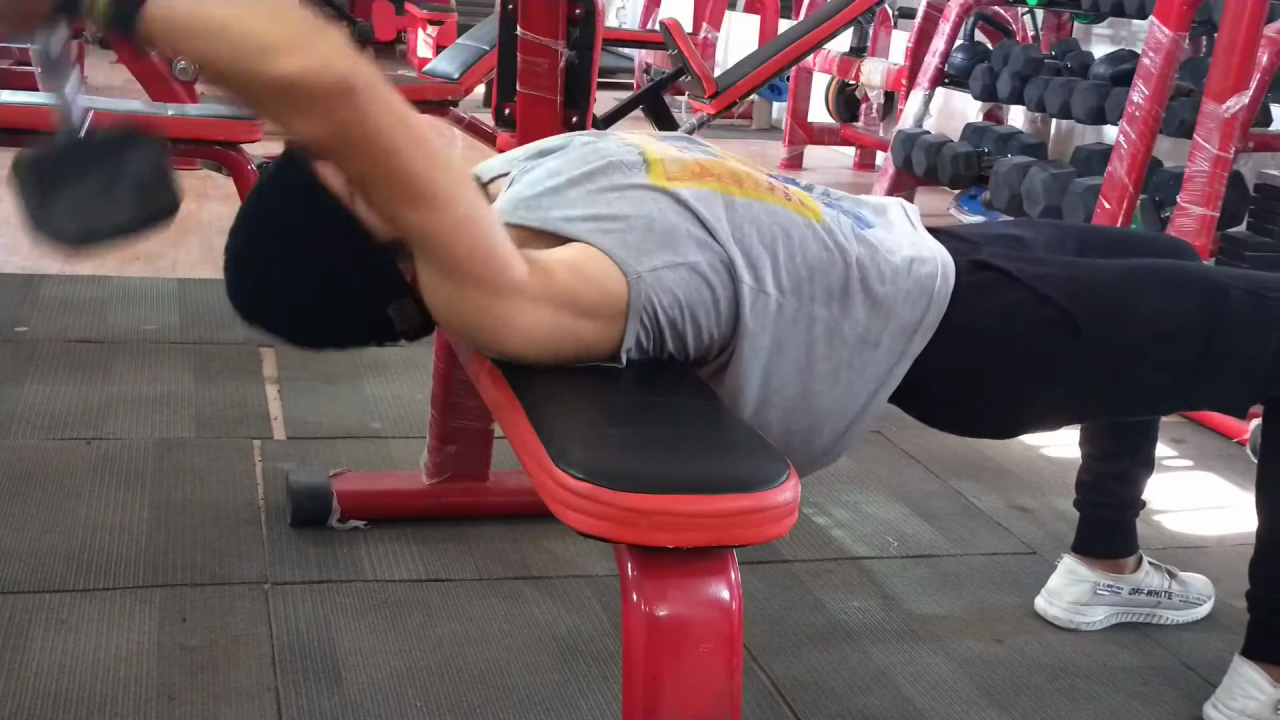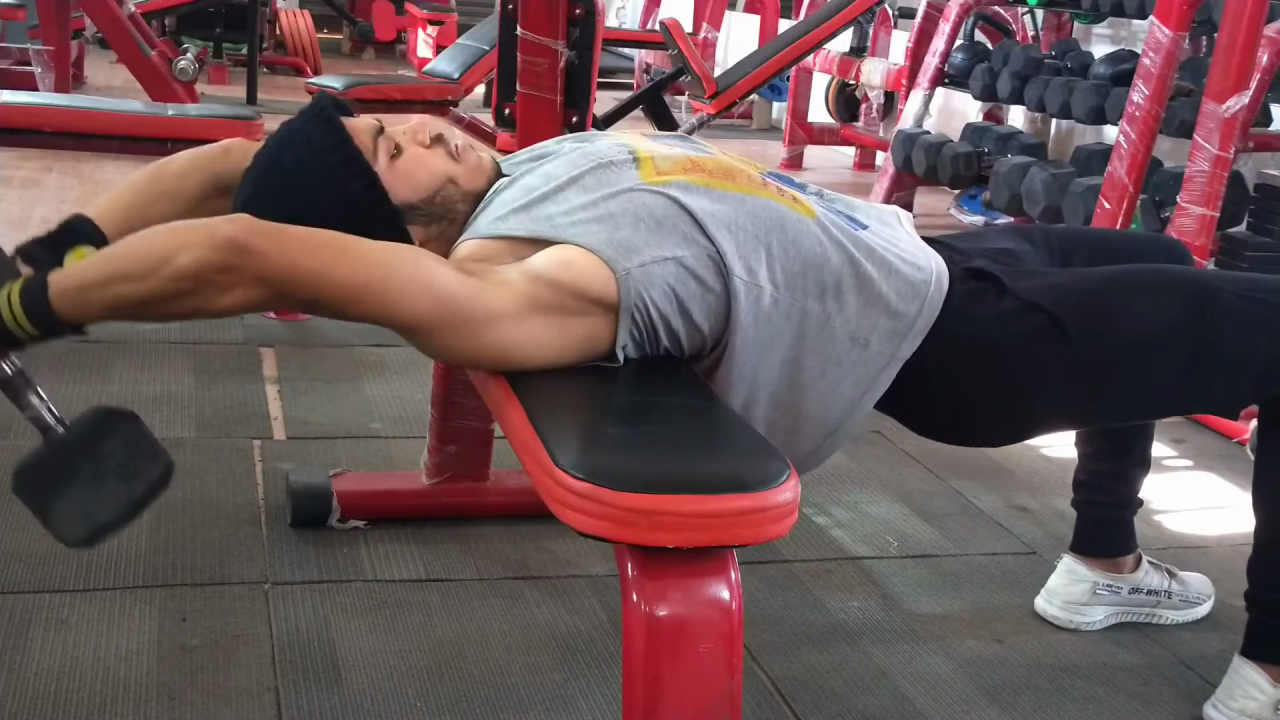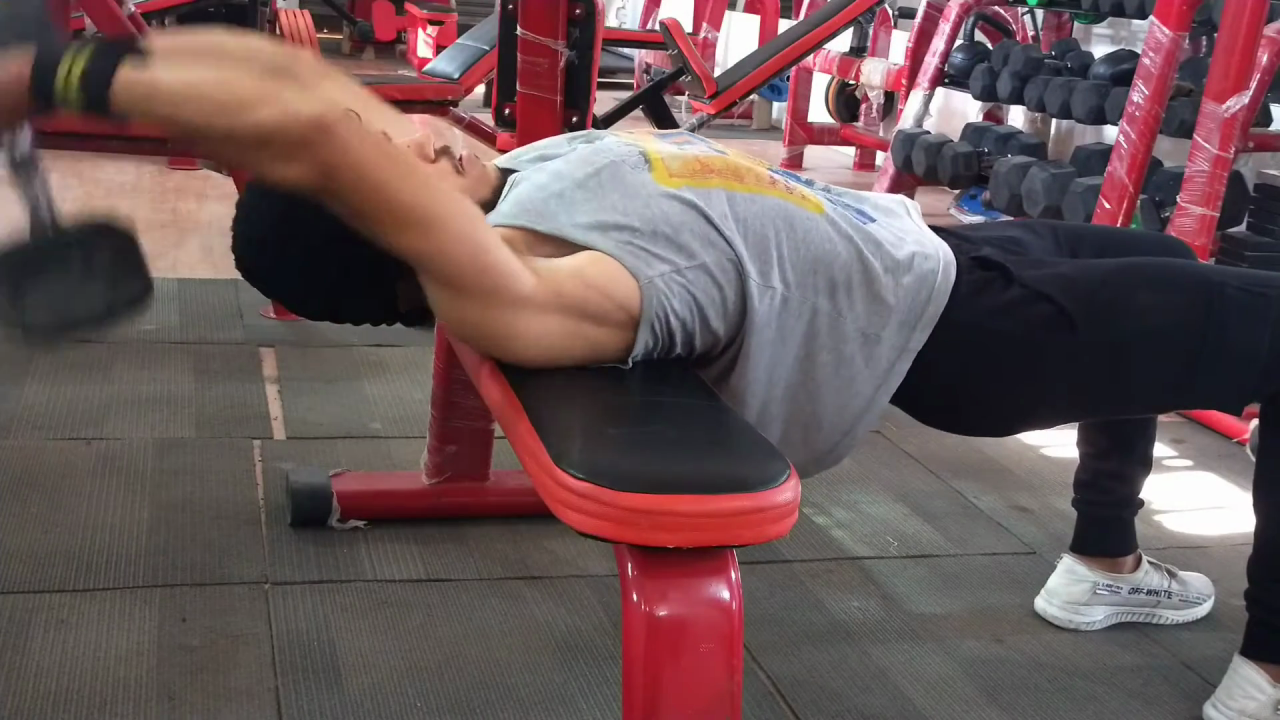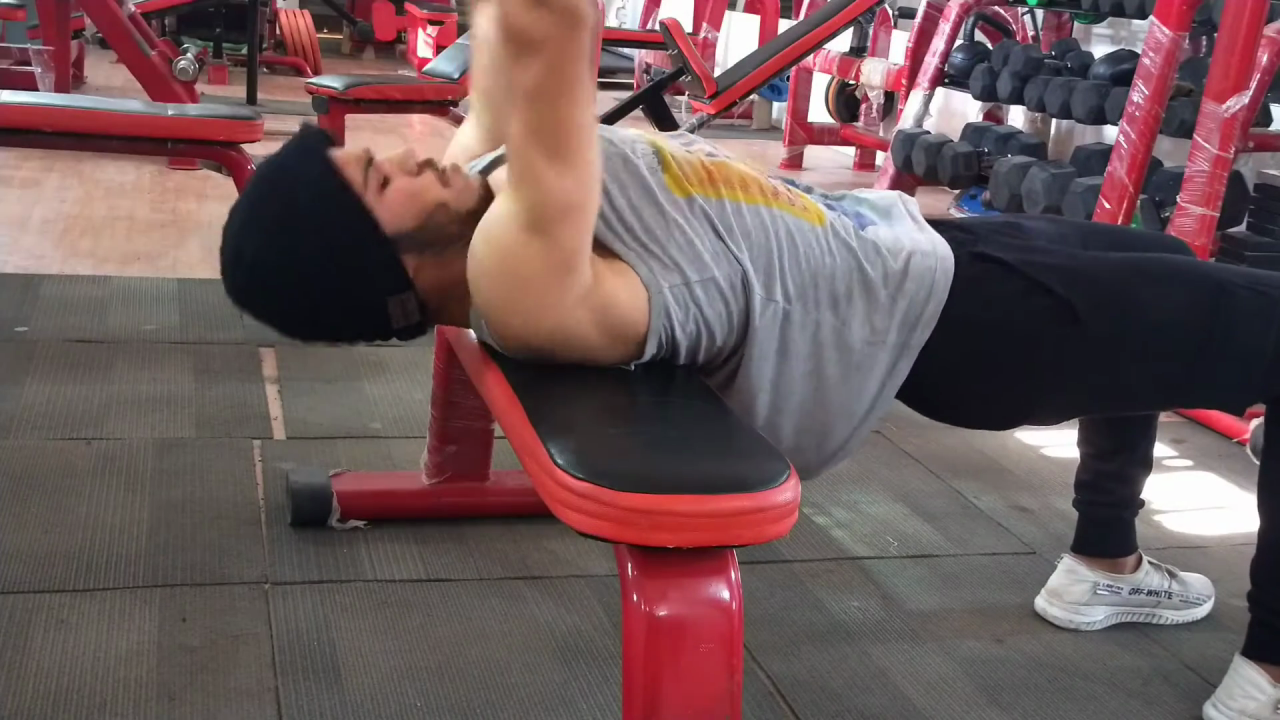
dt=0.5s
person 1, frame 1
left shoulder: (485, 189)
right shoulder: (505, 293)
left hip: (887, 240)
right hip: (940, 318)
left knee: (1159, 266)
left ankle: (1102, 565)
person 1, frame 2
left shoulder: (493, 194)
right shoulder: (497, 293)
left elbow: (236, 163)
right elbow: (246, 253)
left hip: (905, 257)
right hip: (946, 331)
left knee: (1156, 264)
left ankle: (1101, 569)
person 1, frame 3
left shoulder: (504, 188)
right shoulder: (510, 297)
left elbow: (310, 92)
right elbow: (311, 137)
left wrist: (104, 62)
left hip: (910, 245)
right hip: (950, 317)
left knee: (1155, 260)
left ankle: (1103, 565)
person 1, frame 4
left shoulder: (475, 176)
right shoulder: (521, 281)
left hip: (907, 246)
right hip: (945, 316)
left knee: (1156, 262)
left ankle: (1103, 566)
